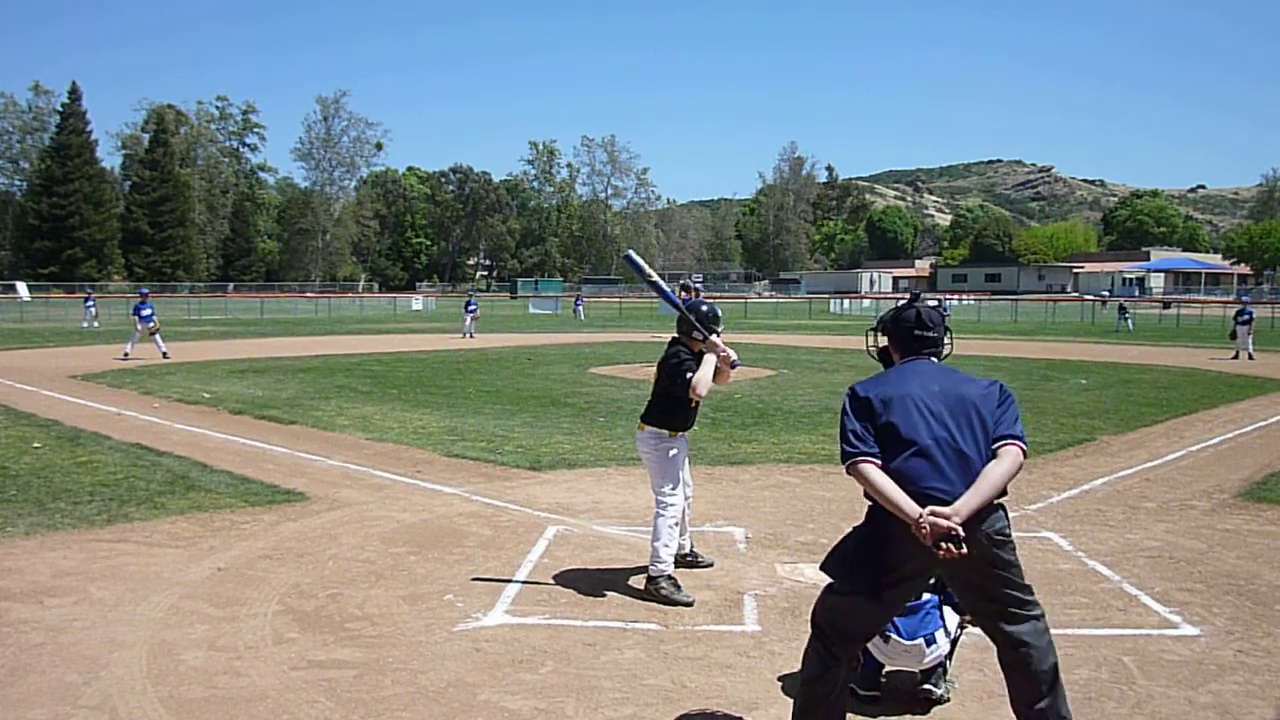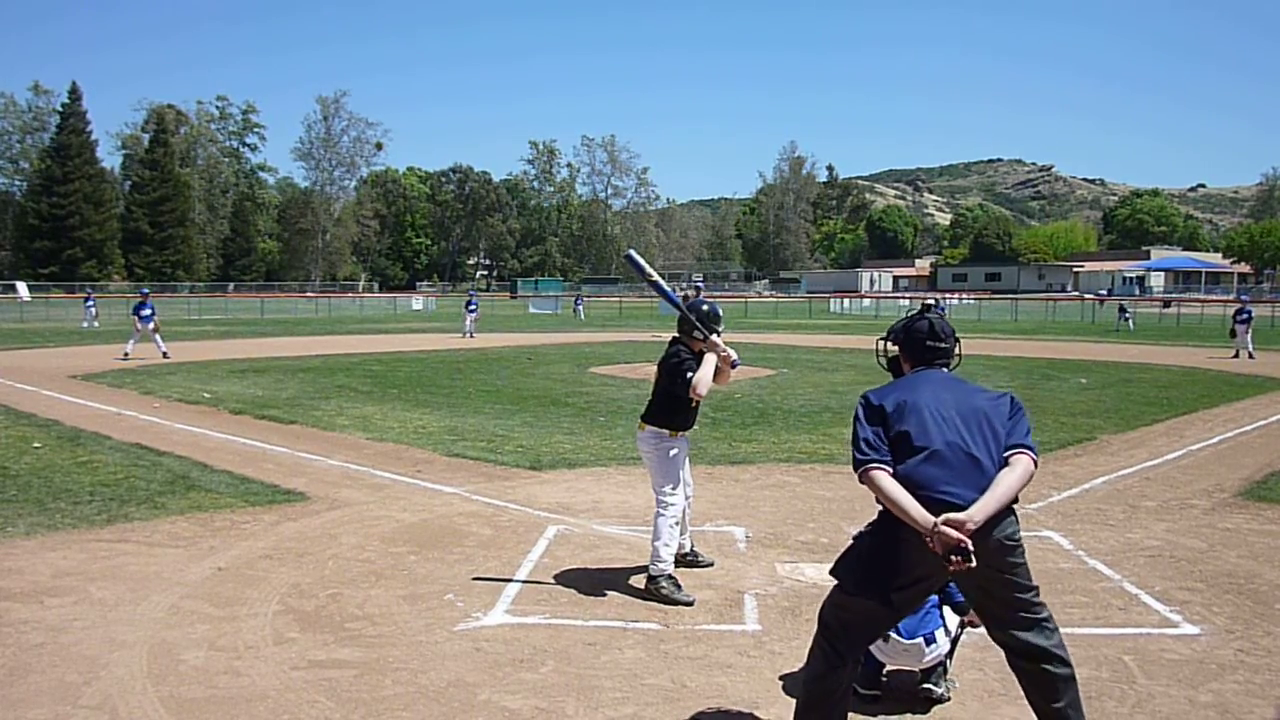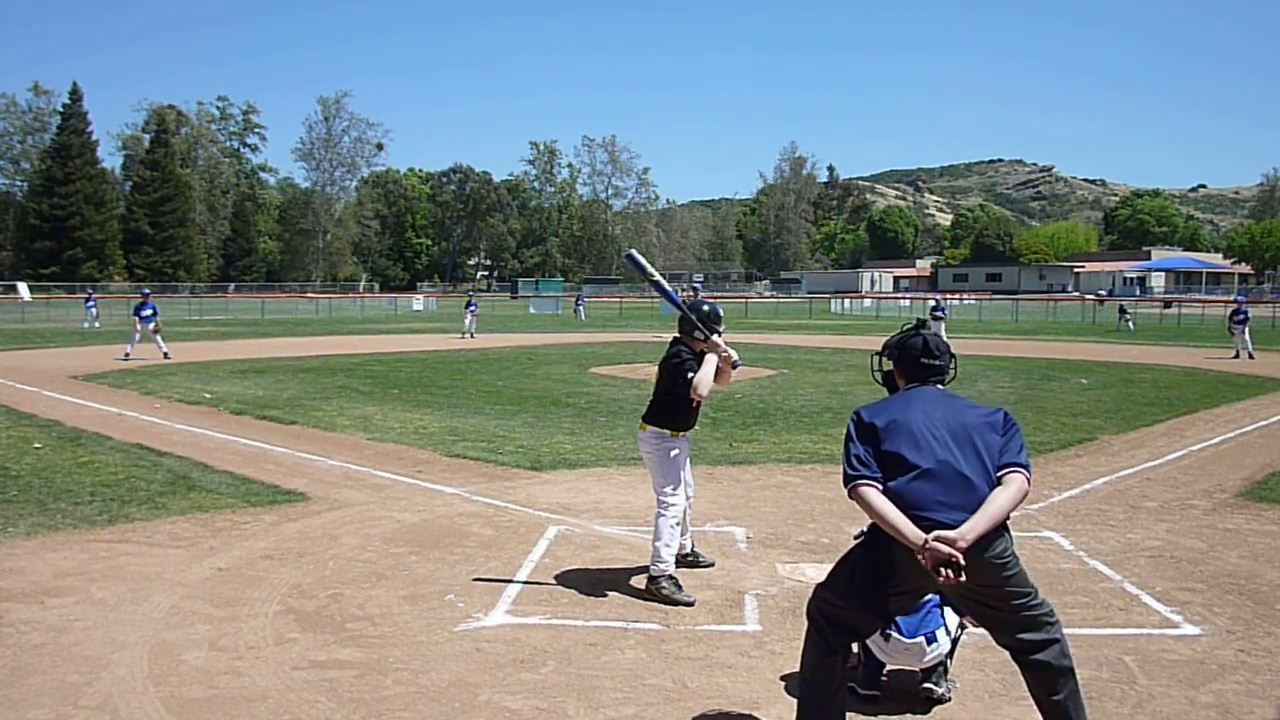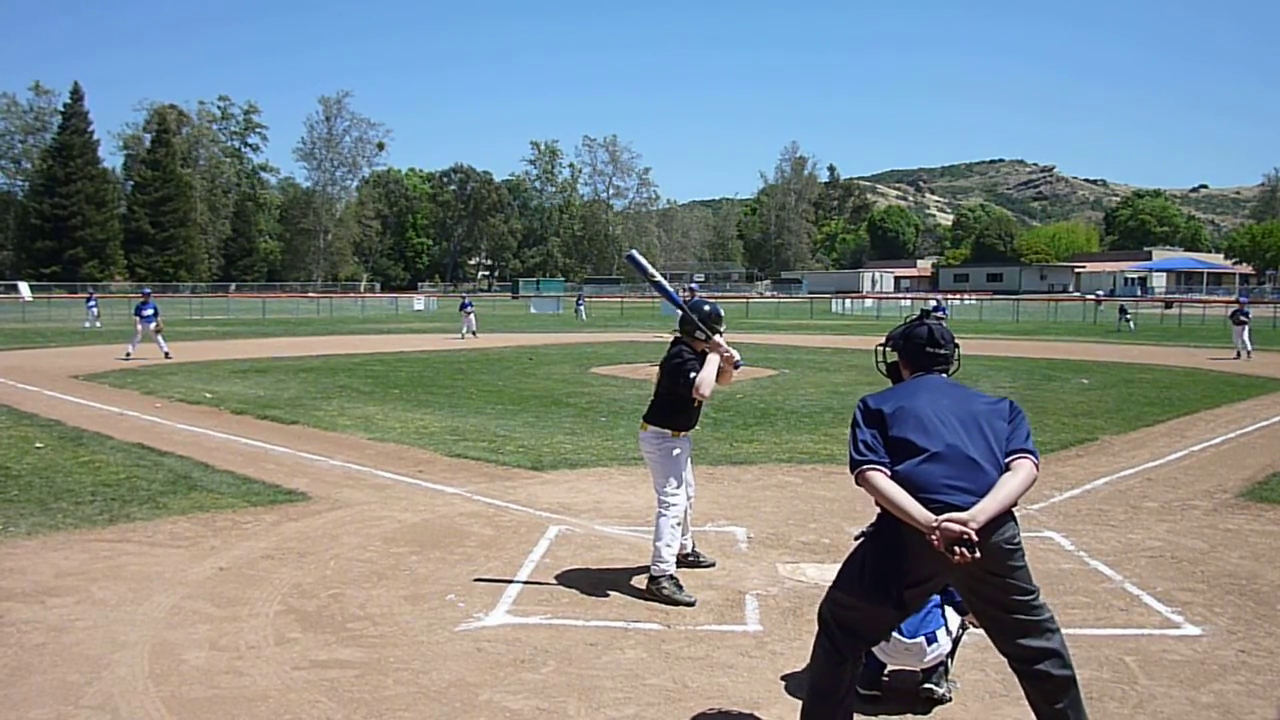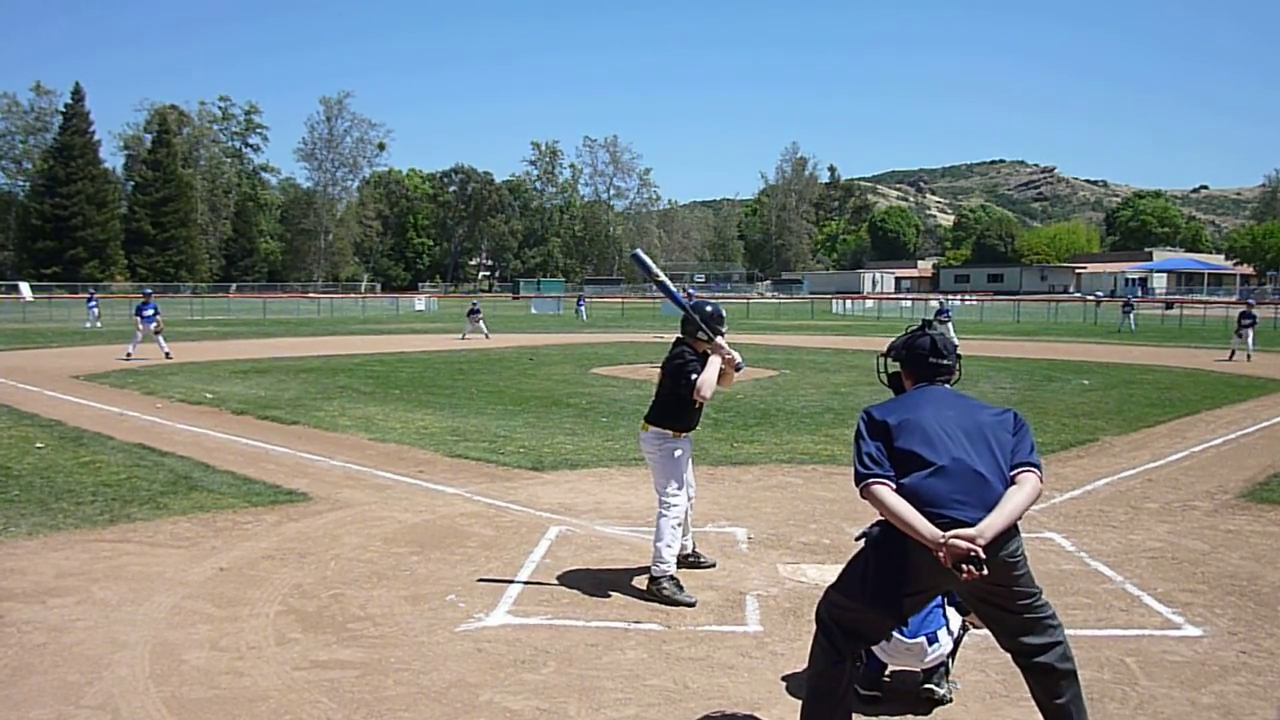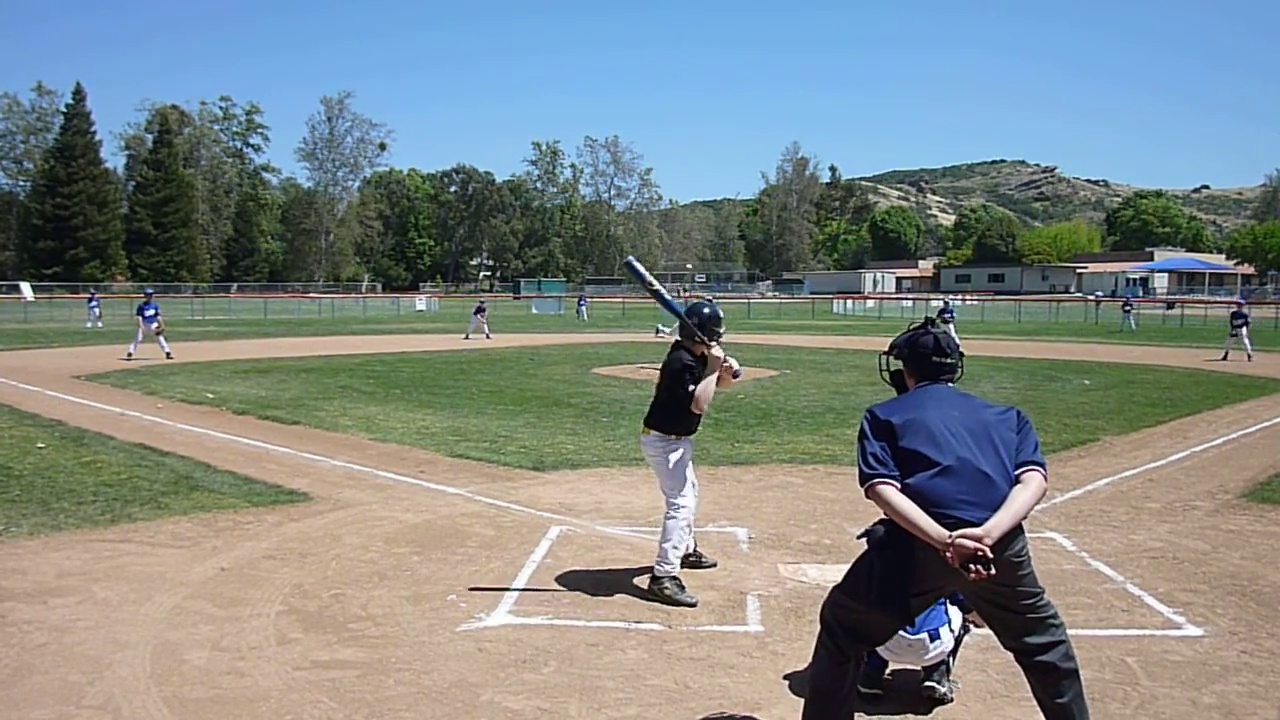
dt=0.5s
person 1, frame 1
left shoulder: (866, 393)
right shoulder: (991, 391)
left elbow: (864, 466)
right elbow: (1010, 455)
left wrist: (919, 520)
right wrist: (958, 515)
left hip: (897, 526)
right hip: (980, 525)
left knee: (834, 629)
right knee: (1025, 630)
person 1, frame 2
left shoulder: (877, 401)
right shoulder: (1001, 402)
left elbow: (874, 473)
right elbow: (1022, 463)
left wrist: (930, 527)
right wrist: (970, 521)
left hip: (908, 531)
right hip: (992, 531)
left knee: (840, 630)
right knee: (1034, 638)
person 1, frame 3
left shoulder: (870, 416)
right shoulder: (995, 417)
left elbow: (864, 488)
right elbow: (1016, 482)
left wrist: (921, 545)
right wrist: (963, 539)
left hip: (900, 546)
right hip: (984, 546)
left knee: (828, 619)
right knee: (1039, 634)
person 1, frame 4
left shoulder: (877, 405)
right shoulder: (1001, 406)
left elbow: (872, 475)
right elbow: (1024, 468)
left wrist: (930, 525)
right wrist: (973, 519)
left hip: (907, 534)
right hip: (992, 534)
left knee: (841, 627)
right knee: (1037, 642)
person 1, frame 5
left shoulder: (880, 415)
right shoulder: (1005, 417)
left elbow: (877, 488)
right elbow: (1028, 480)
left wrist: (938, 540)
right wrist: (980, 535)
left hip: (912, 542)
right hip: (995, 543)
left knee: (837, 624)
right knee: (1042, 640)
person 1, frame 6
left shoulder: (883, 414)
right shoulder: (1007, 416)
left elbow: (882, 488)
right elbow: (1033, 479)
left wrist: (944, 541)
right wrist: (986, 535)
left hip: (918, 544)
right hip: (1000, 544)
left knee: (842, 625)
right knee: (1044, 640)
person 2, frame 1
left shoulder: (694, 353)
right shoulder: (678, 358)
left elbow: (719, 380)
right elbow: (698, 391)
left wrist: (725, 364)
right wrist: (711, 354)
left hip: (674, 437)
right hip: (659, 438)
left knee: (684, 494)
right knee: (670, 502)
left ankle: (681, 551)
right ankle: (659, 577)
person 2, frame 2
left shoulder: (694, 353)
right shoulder: (678, 357)
left elbow: (720, 380)
right elbow: (699, 390)
left wrist: (725, 363)
right wrist: (712, 353)
left hip: (674, 436)
right hip: (660, 438)
left knee: (684, 494)
right knee: (670, 501)
left ankle: (681, 549)
right ankle: (659, 576)
person 2, frame 3
left shoulder: (695, 353)
right shoulder: (680, 357)
left elbow: (720, 380)
right elbow: (700, 390)
left wrist: (726, 363)
right wrist: (713, 354)
left hip: (676, 436)
right hip: (661, 438)
left knee: (685, 494)
right knee: (671, 501)
left ankle: (683, 550)
right ankle: (660, 577)
person 2, frame 4
left shoulder: (696, 353)
right shoulder: (681, 357)
left elbow: (722, 380)
right elbow: (702, 391)
left wrist: (728, 363)
right wrist: (714, 354)
left hip: (676, 436)
right hip: (662, 438)
left knee: (685, 494)
right knee: (672, 501)
left ankle: (683, 550)
right ankle: (660, 577)
person 2, frame 5
left shoulder: (697, 353)
right shoulder: (683, 357)
left elbow: (723, 382)
right elbow: (703, 392)
left wrist: (729, 365)
right wrist: (716, 356)
left hip: (678, 437)
right hip: (663, 438)
left knee: (687, 494)
right knee: (673, 501)
left ankle: (684, 550)
right ankle: (661, 577)
person 2, frame 6
left shoulder: (694, 356)
right shoulder: (682, 363)
left elbow: (720, 384)
right elbow: (699, 406)
left wrist: (726, 371)
right wrist: (712, 367)
left hip: (676, 439)
right hip: (664, 442)
left knee: (689, 494)
right knee: (681, 503)
left ankle: (685, 551)
right ankle: (664, 577)
